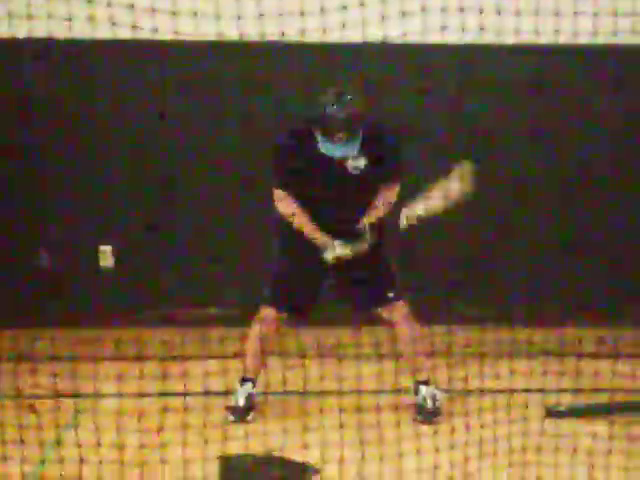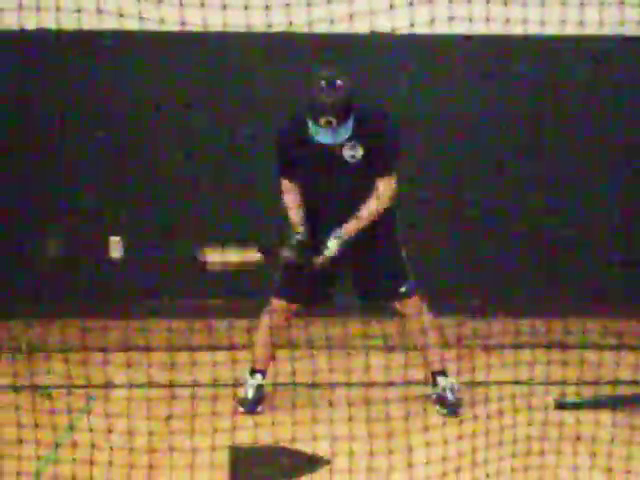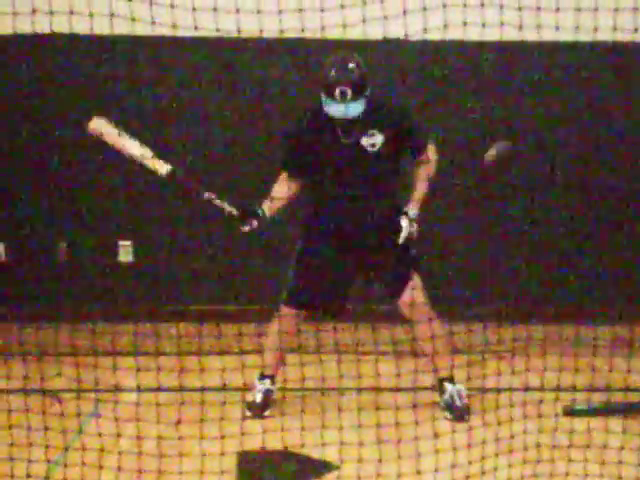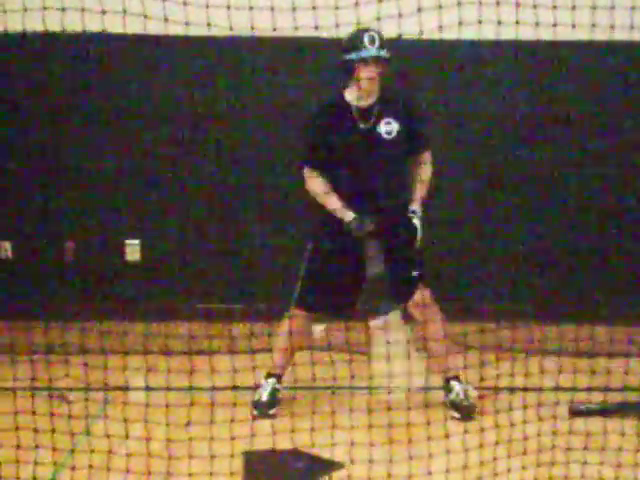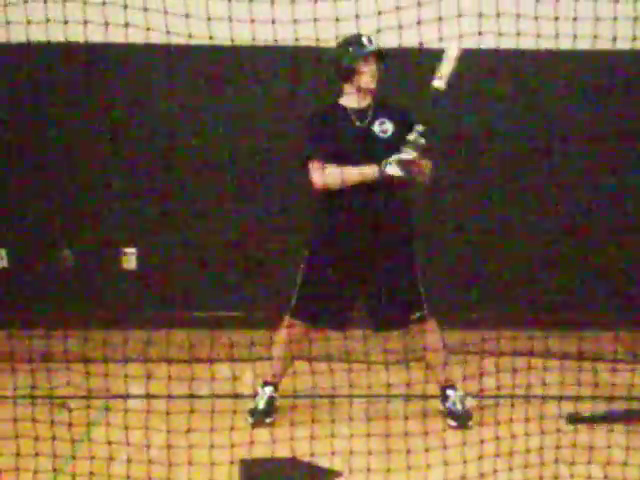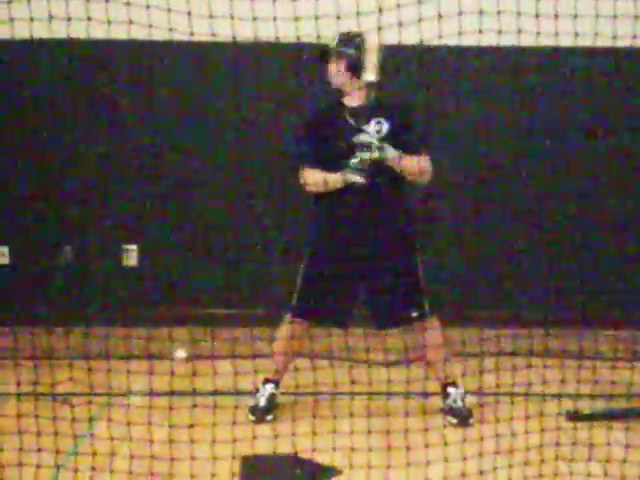
dt=0.5s
person 1, frame 1
left shoulder: (380, 141)
right shoulder: (295, 142)
left elbow: (389, 188)
right elbow: (284, 200)
left wrist: (369, 225)
right wrist: (325, 242)
left hip: (360, 239)
right hip: (305, 238)
left knee: (397, 309)
right knee: (270, 313)
left ankle: (423, 387)
right ankle: (247, 388)
person 1, frame 2
left shoulder: (376, 126)
right shoulder: (293, 133)
left elbow: (384, 192)
right elbow: (290, 187)
left wrist: (343, 236)
right wrist: (300, 234)
left hip: (370, 228)
right hip: (314, 229)
left knee: (409, 301)
right knee: (280, 304)
left ankle: (440, 379)
right ankle: (256, 380)
person 1, frame 3
left shoulder: (391, 117)
right shoulder: (308, 127)
left elbow: (427, 157)
right elbow: (291, 178)
left wrist: (412, 209)
right wrist: (264, 211)
left hip: (385, 229)
right hip: (327, 233)
left knee: (415, 302)
right knee: (291, 309)
left ankle: (447, 384)
right ankle: (266, 384)
person 1, frame 4
left shoulder: (403, 109)
right shoulder: (327, 116)
left elbow: (423, 161)
right elbow: (312, 176)
left wrist: (416, 207)
right wrist: (348, 216)
left hip: (394, 226)
right hip: (341, 229)
left knee: (422, 302)
right knee: (303, 308)
left ankle: (454, 383)
right ankle: (272, 382)
person 1, frame 5
left shoulder: (395, 115)
right shoulder: (323, 119)
right elbow: (320, 176)
right wrist: (380, 167)
left hip: (390, 238)
right hip: (335, 240)
left knee: (419, 316)
right knee: (299, 318)
left ankle: (450, 392)
right ankle: (269, 390)
person 1, frame 6
left shoulder: (395, 113)
right shoulder: (321, 119)
left elbow: (423, 172)
right elbow: (309, 179)
left wrist: (387, 154)
right wrist: (345, 173)
left hip: (389, 236)
right hip: (334, 236)
left knee: (421, 314)
right knee: (300, 315)
left ankle: (450, 390)
right ankle: (270, 387)
